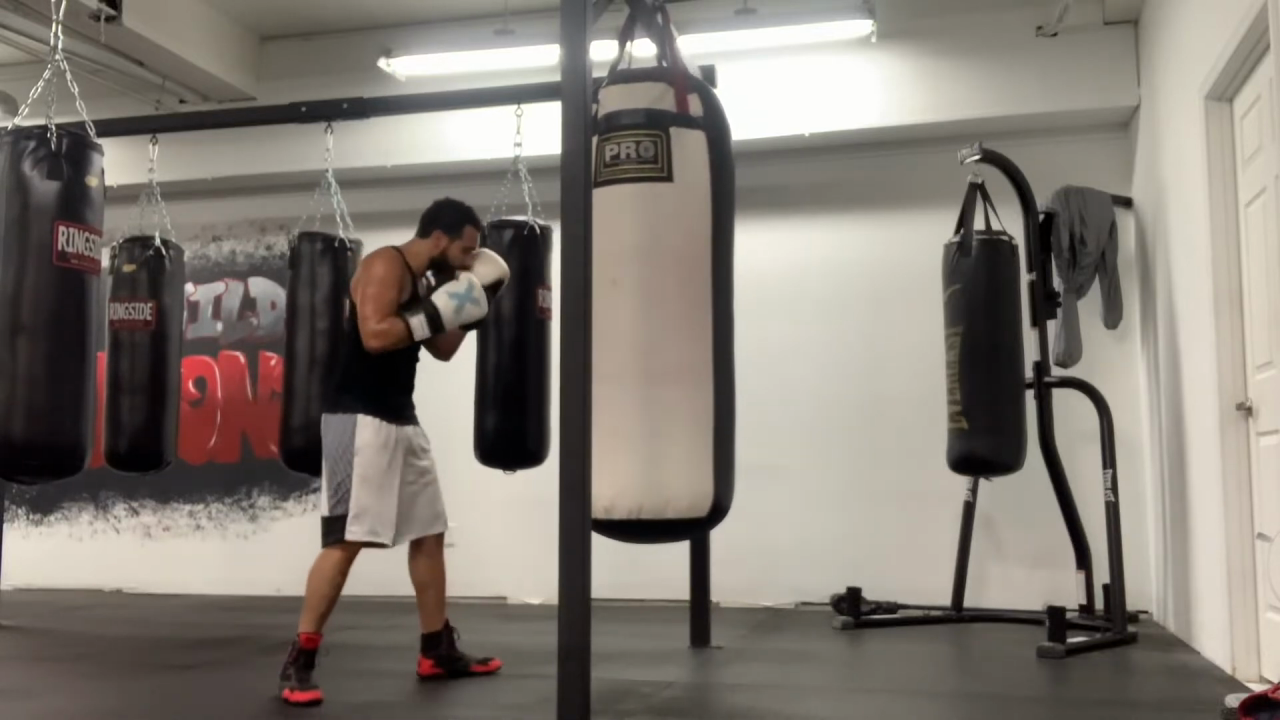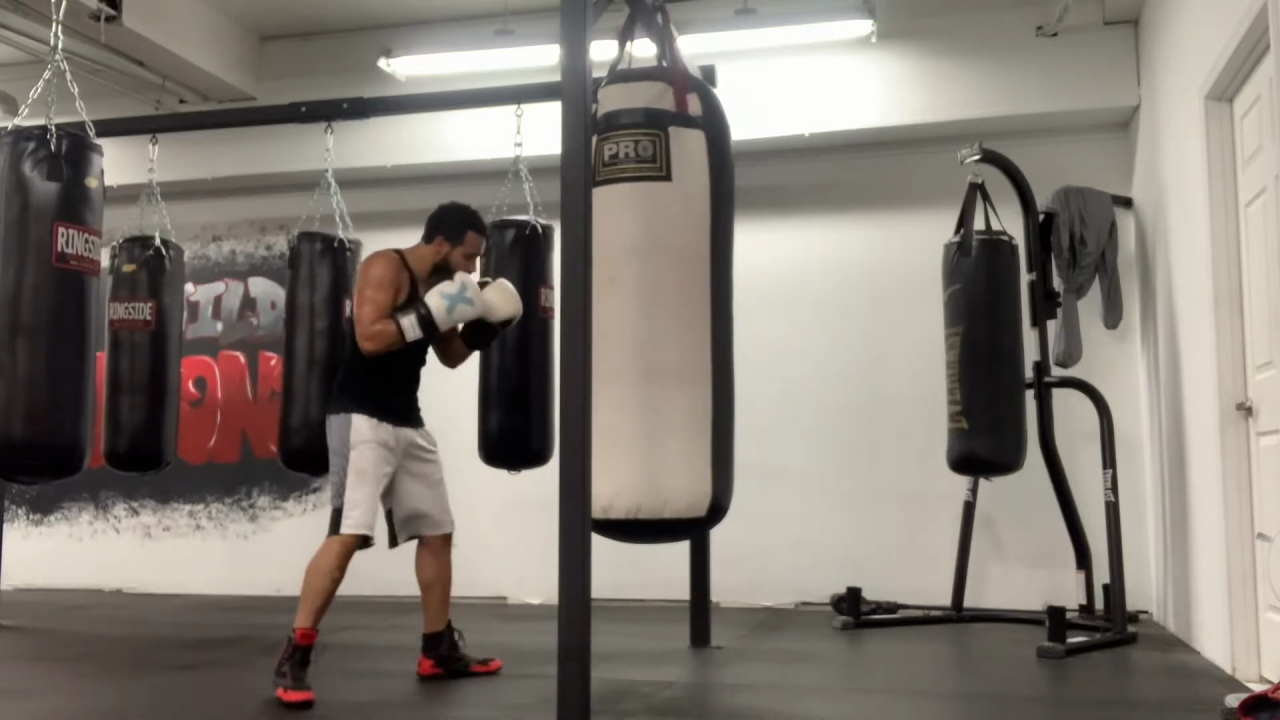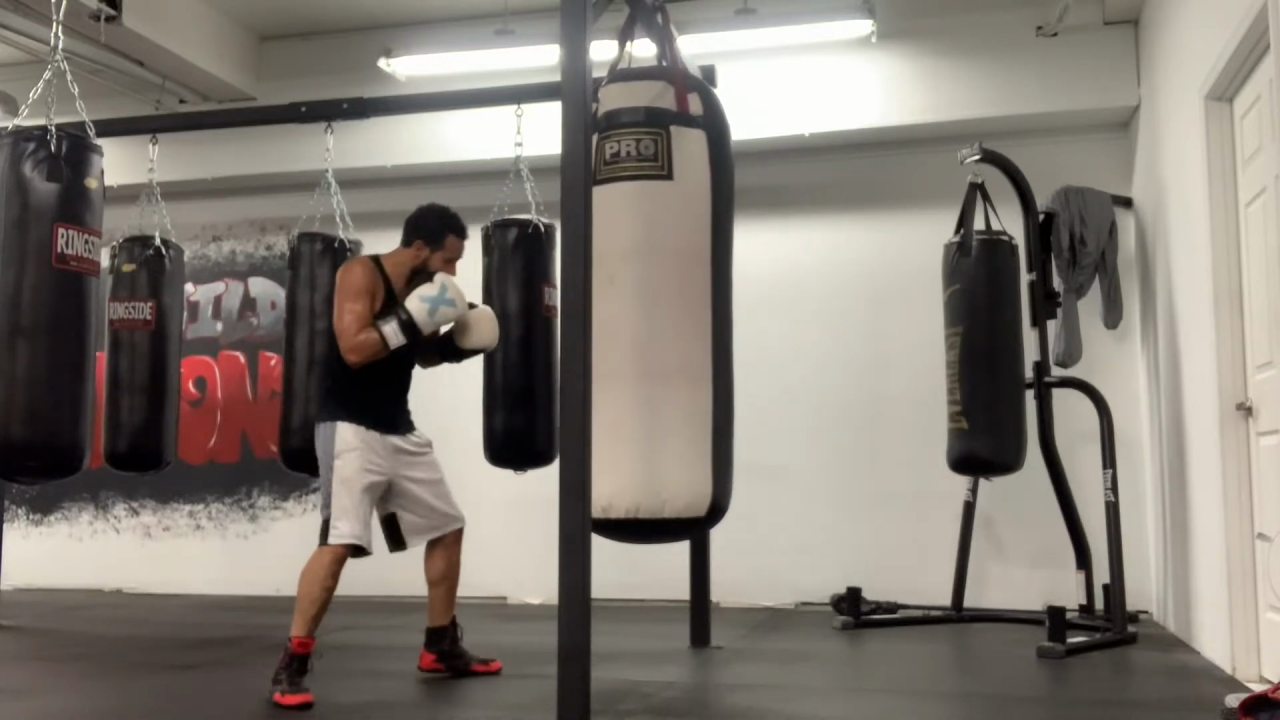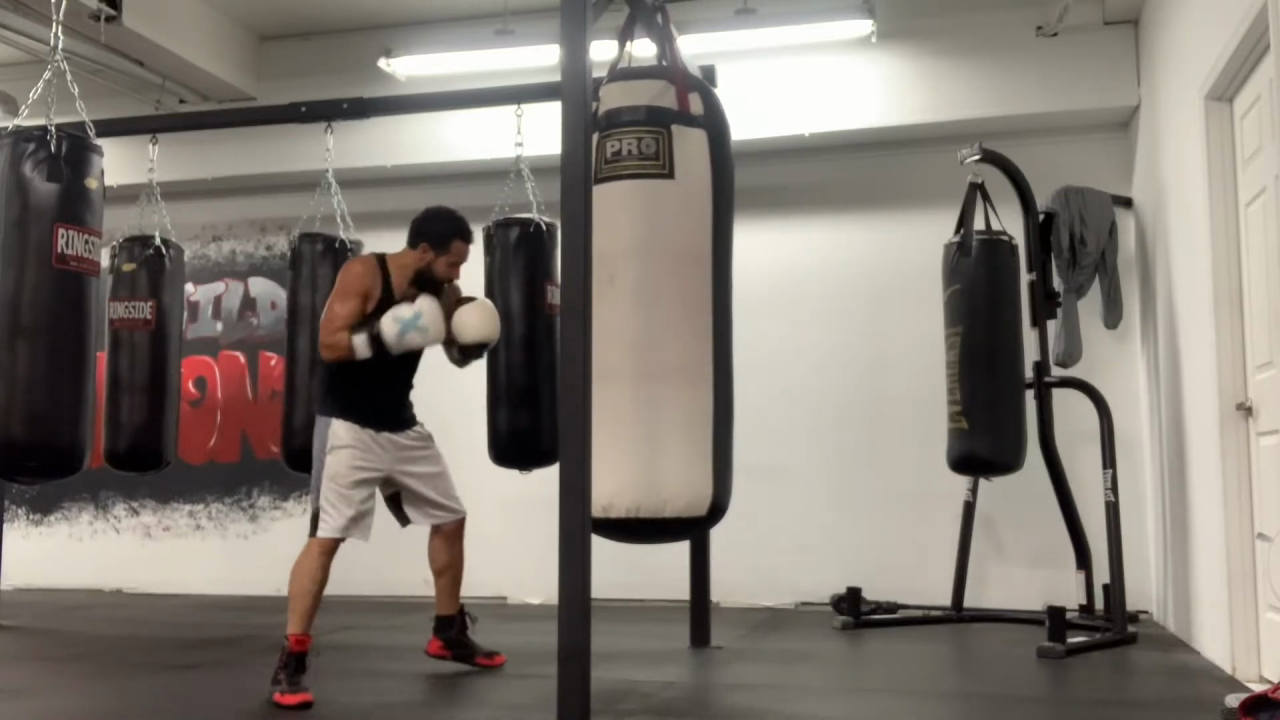
dt=0.2s
person 1, frame 1
left shoulder: (425, 281)
right shoulder: (384, 265)
left elbow: (443, 348)
right elbow: (376, 336)
left wrist: (471, 307)
right wrist: (438, 312)
left hip: (401, 420)
right hip: (358, 419)
left knee: (429, 536)
right knee: (347, 541)
left ankle: (437, 651)
right ankle: (299, 661)
person 1, frame 2
left shoulder: (438, 284)
right shoulder: (384, 266)
left elbow: (452, 357)
right elbow: (369, 337)
left wrist: (485, 325)
right wrist: (432, 315)
left hip: (408, 422)
right hip: (361, 419)
left knee: (436, 534)
right knee: (348, 535)
left ankle: (438, 650)
right ankle: (294, 658)
person 1, frame 3
left shoulder: (426, 287)
right shoulder: (361, 274)
right elbow: (354, 350)
left wrist: (458, 341)
right wrist: (414, 318)
left hip: (400, 430)
right hip: (349, 427)
left knee: (447, 528)
right knee: (339, 543)
left ankle: (441, 646)
right ankle: (291, 664)
person 1, frame 4
left shoulder: (442, 293)
right shoulder: (362, 273)
left elbow: (458, 354)
right elbow: (328, 346)
left wrist: (474, 340)
right wrist: (387, 336)
left hip: (402, 427)
right hip: (347, 425)
left knee: (450, 519)
right knee: (326, 537)
left ankle: (449, 634)
right ankle: (290, 664)
